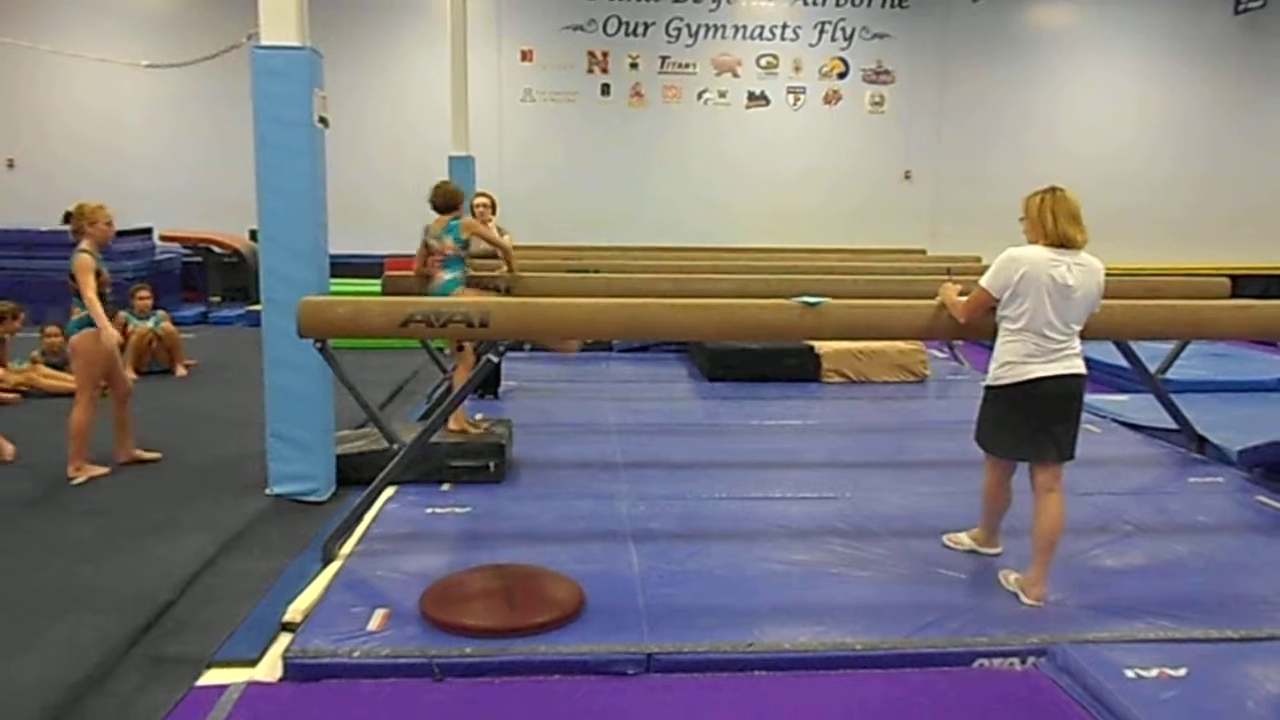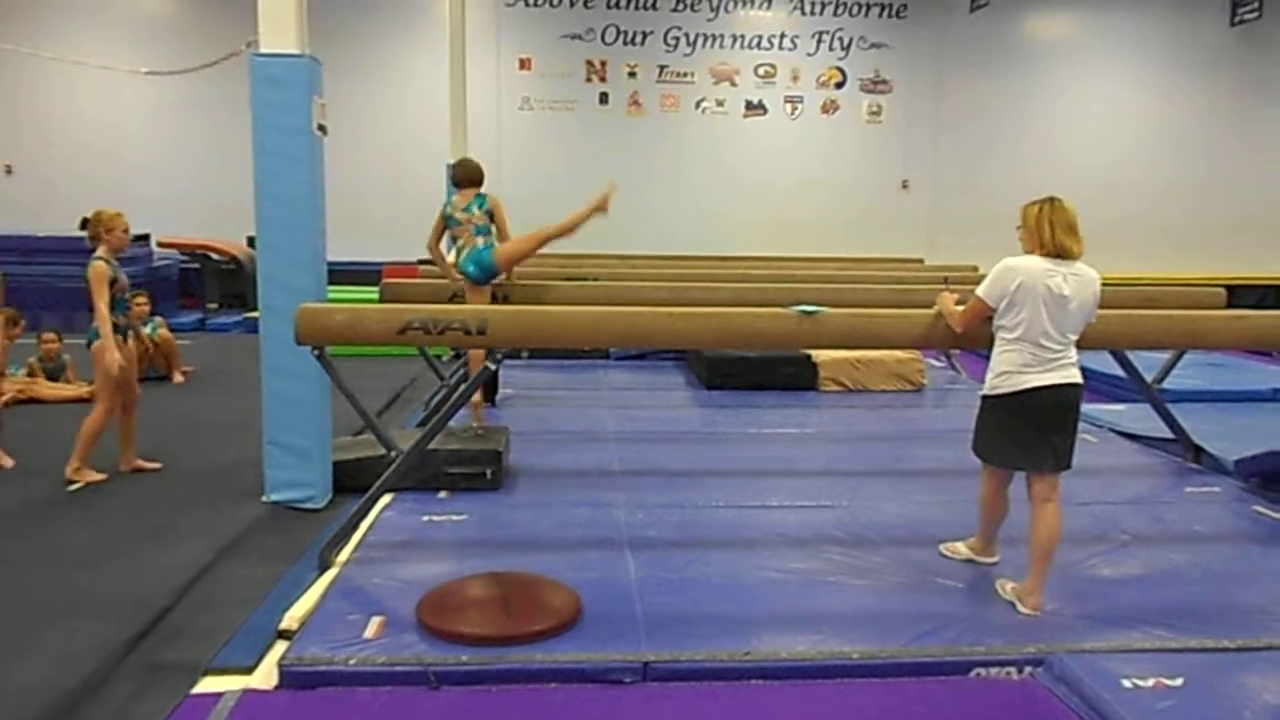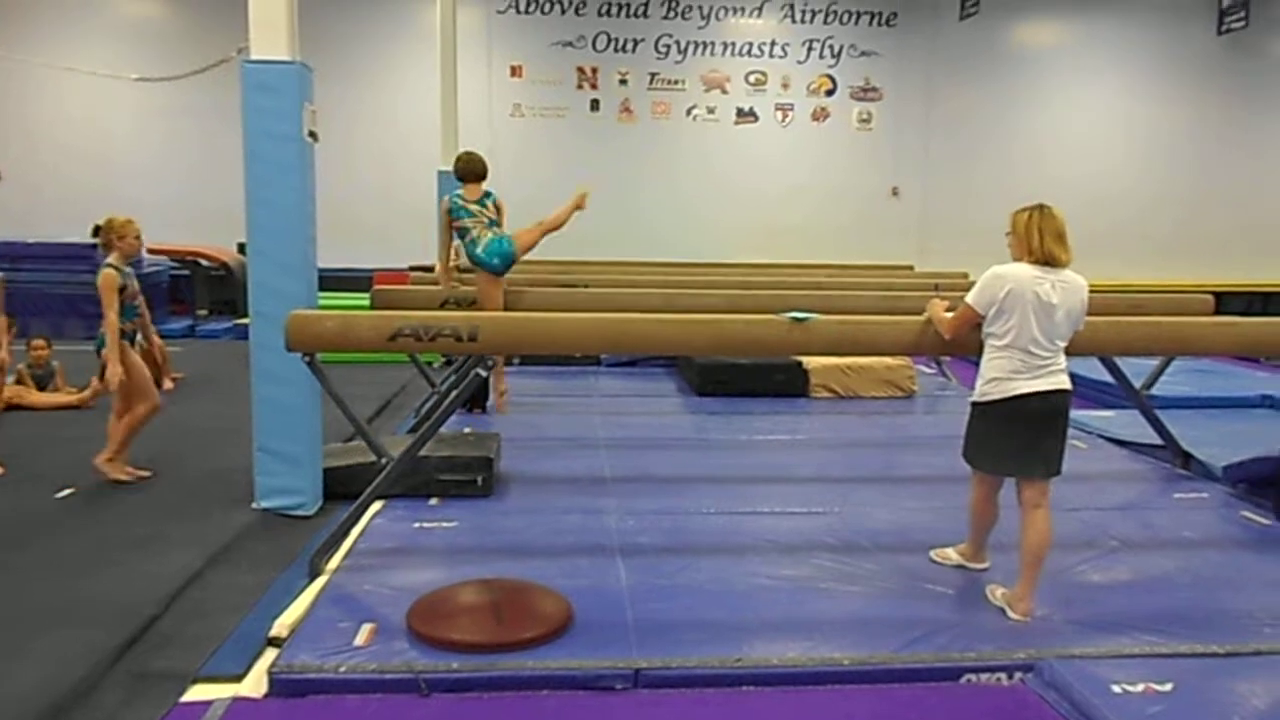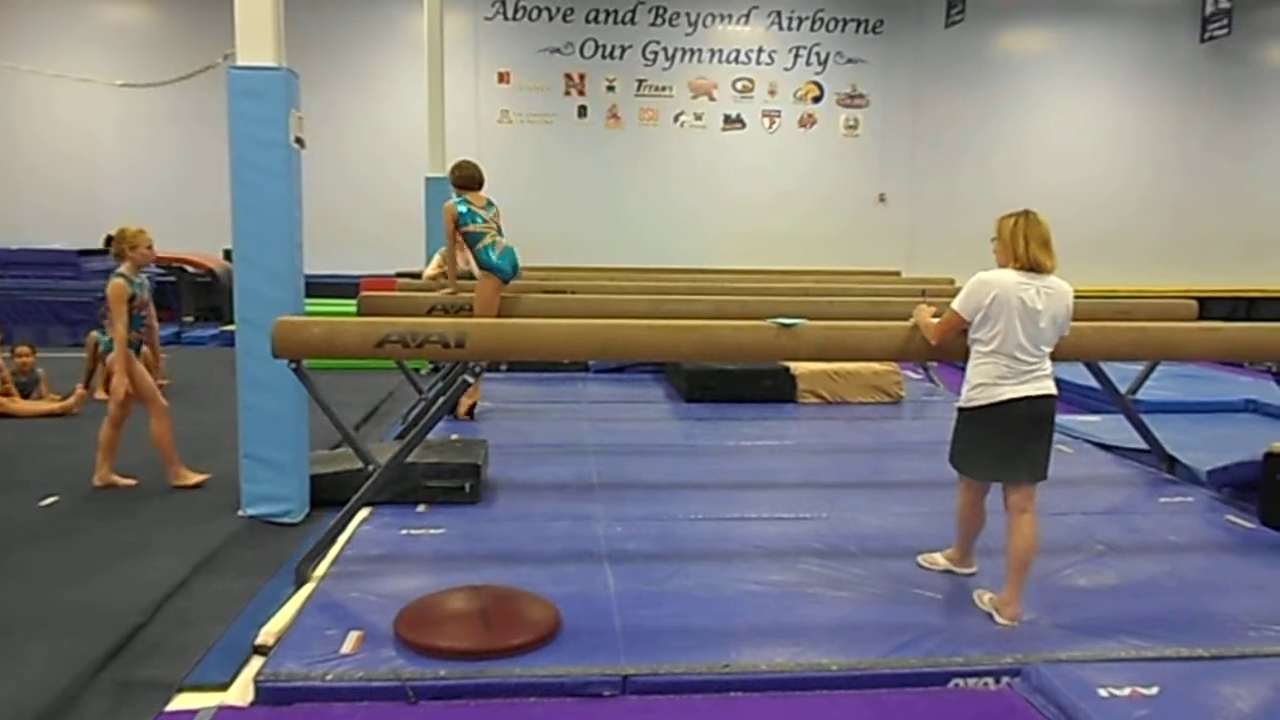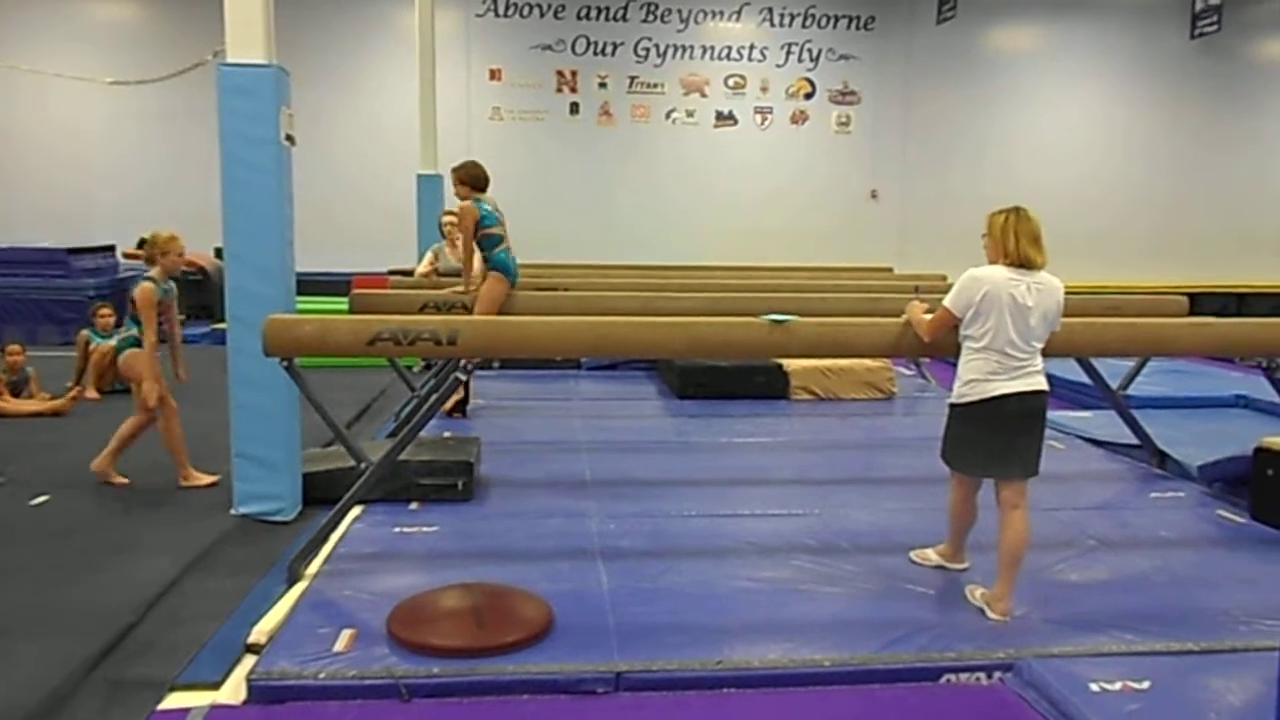
dt=0.2s
person 1, frame 1
left shoulder: (1017, 260)
right shoulder: (1093, 269)
left elbow: (967, 313)
left wrist: (949, 295)
left hip: (1015, 381)
right hip: (1067, 381)
left knee: (998, 469)
right knee: (1049, 483)
left ankle: (987, 535)
right ankle: (1036, 581)
person 1, frame 2
left shoulder: (1013, 269)
right shoulder: (1089, 279)
left elbow: (963, 323)
left wrist: (946, 305)
left hip: (1012, 391)
right hip: (1064, 390)
left knee: (996, 479)
right knee: (1046, 493)
left ankle: (983, 545)
right ankle: (1032, 591)
person 1, frame 3
left shoulder: (1002, 277)
right shoulder: (1077, 286)
left elbow: (953, 329)
left wrist: (936, 311)
left hip: (1002, 397)
right hip: (1053, 396)
left knee: (985, 484)
right knee: (1036, 499)
left ankle: (974, 551)
right ankle: (1023, 596)
person 1, frame 4
left shoulder: (987, 284)
right shoulder: (1062, 292)
left elbow: (939, 335)
left wrist: (923, 317)
left hip: (988, 403)
right hip: (1039, 401)
left knee: (972, 489)
right knee: (1022, 503)
left ankle: (962, 555)
right ankle: (1010, 601)
person 1, frame 5
left shoulder: (978, 280)
right shoulder: (1053, 288)
left elbow: (931, 332)
left wrist: (915, 313)
left hip: (979, 398)
right hip: (1030, 397)
left knee: (964, 485)
right knee: (1014, 499)
left ankle: (953, 551)
right ankle: (1002, 597)
person 2, frame 1
left shoulder: (91, 257)
right shoulder: (84, 258)
right elbow: (89, 296)
right wrist: (106, 327)
left hip: (97, 329)
right hip: (86, 330)
left knee: (123, 389)
right knee: (87, 399)
left ankle: (126, 450)
right ankle: (77, 465)
person 2, frame 2
left shoulder: (112, 263)
right shoulder: (99, 266)
right elbow: (102, 309)
left wrist: (128, 339)
right wrist: (110, 348)
left hip: (121, 335)
right hip: (107, 337)
left knee: (130, 400)
right knee: (106, 407)
left ankle: (129, 459)
right ankle: (76, 467)
person 2, frame 3
left shoulder: (127, 271)
right shoulder: (109, 274)
left elbow: (141, 311)
right elbow: (110, 318)
left wrist: (153, 342)
right wrist: (114, 362)
left hip: (128, 341)
right hip: (115, 343)
left knee: (124, 407)
right knee: (150, 401)
left ankle: (119, 464)
right ankle: (108, 456)
person 2, frame 4
left shoulder: (141, 280)
right shoulder: (119, 284)
left elbow: (150, 321)
right elbow: (119, 329)
right wrist: (121, 373)
left hip: (129, 350)
right hip: (119, 351)
left knee: (117, 413)
right knee: (158, 407)
left ankle: (103, 473)
right ankle: (178, 473)
person 2, frame 5
left shoulder: (169, 286)
right shoulder: (148, 288)
left elbow: (174, 328)
right elbow: (150, 335)
left wrist: (178, 365)
right wrist: (149, 379)
left hip: (140, 350)
right hip: (132, 349)
left knee: (147, 413)
right knee: (167, 408)
left ankle: (104, 462)
right ankle: (186, 475)
person 3, frame 1
left shoulder: (427, 232)
right shoulder: (466, 224)
left elbow: (418, 268)
right elbow: (503, 246)
right wrist: (510, 265)
left hip: (439, 293)
right hip: (452, 294)
left knee: (466, 354)
left ankle: (456, 418)
person 3, frame 2
left shoulder: (446, 208)
right shoulder: (489, 201)
left elbow: (432, 246)
right elbow: (505, 237)
left wrist: (449, 271)
right wrist: (509, 269)
left hip: (469, 271)
right hip: (487, 258)
right knee: (544, 234)
left ankle: (476, 392)
right ankle: (594, 207)
person 3, frame 3
left shoulder: (448, 202)
right shoulder: (493, 198)
left elbow: (445, 242)
left wrist: (444, 276)
left hip: (486, 264)
right hip: (507, 249)
right knee: (541, 226)
left ankle: (499, 383)
right ankle: (575, 204)
person 3, frame 4
left shoulder: (452, 207)
right shoulder: (490, 203)
left elbow: (452, 250)
left wrist: (451, 284)
left hip: (492, 267)
right hip: (509, 259)
left ankle: (474, 389)
person 3, frame 5
left shoulder: (467, 207)
right shoulder: (490, 206)
left elbow: (467, 250)
left wrist: (466, 283)
right wrist: (479, 280)
left hip: (499, 271)
right hip: (505, 268)
left ankle: (462, 384)
